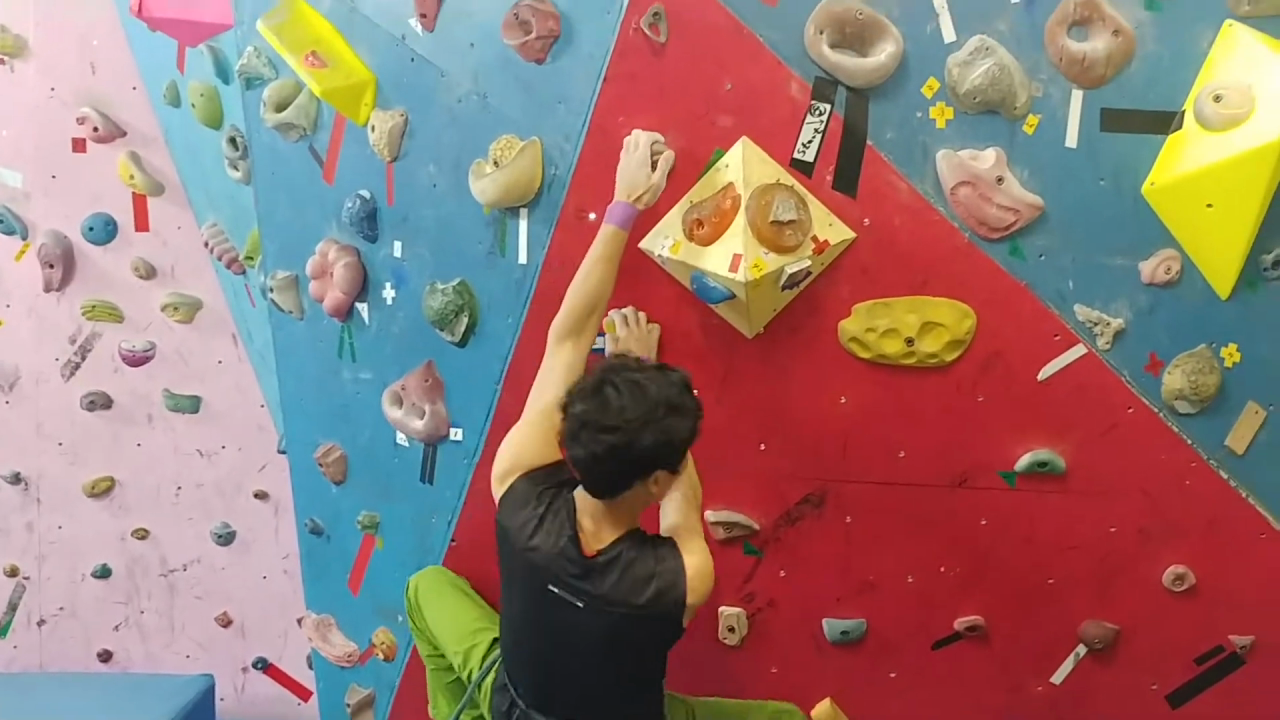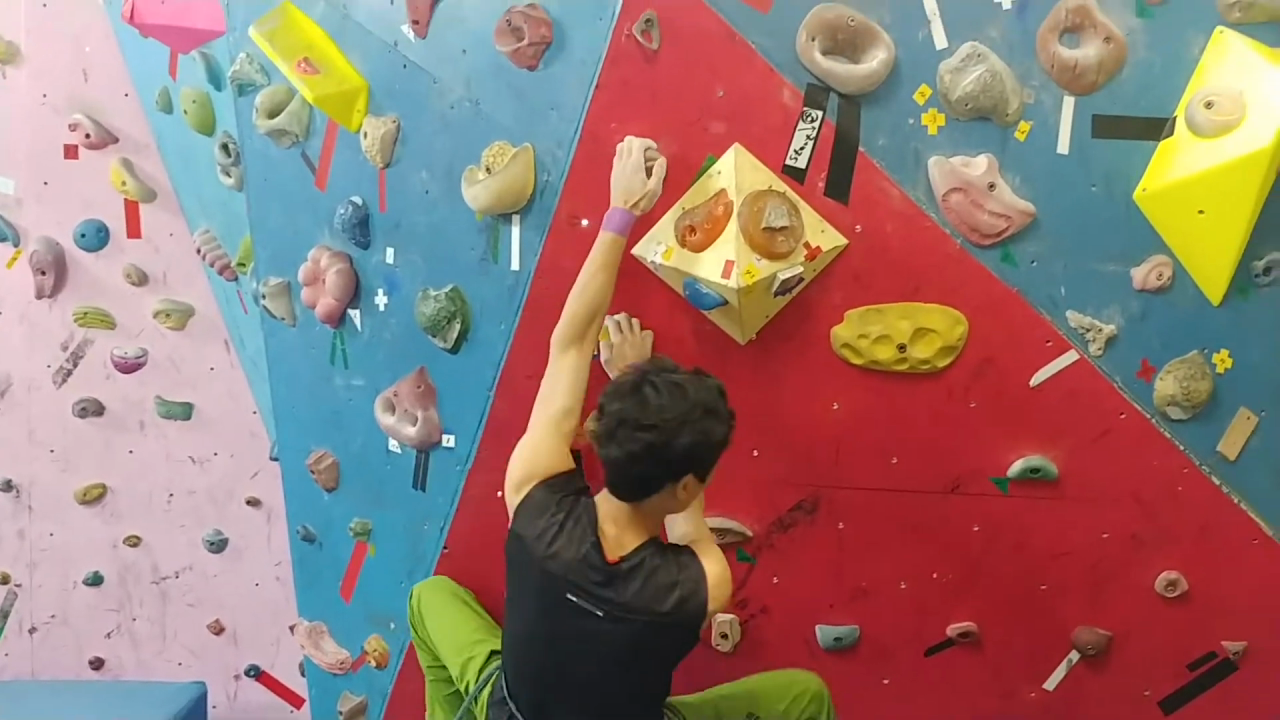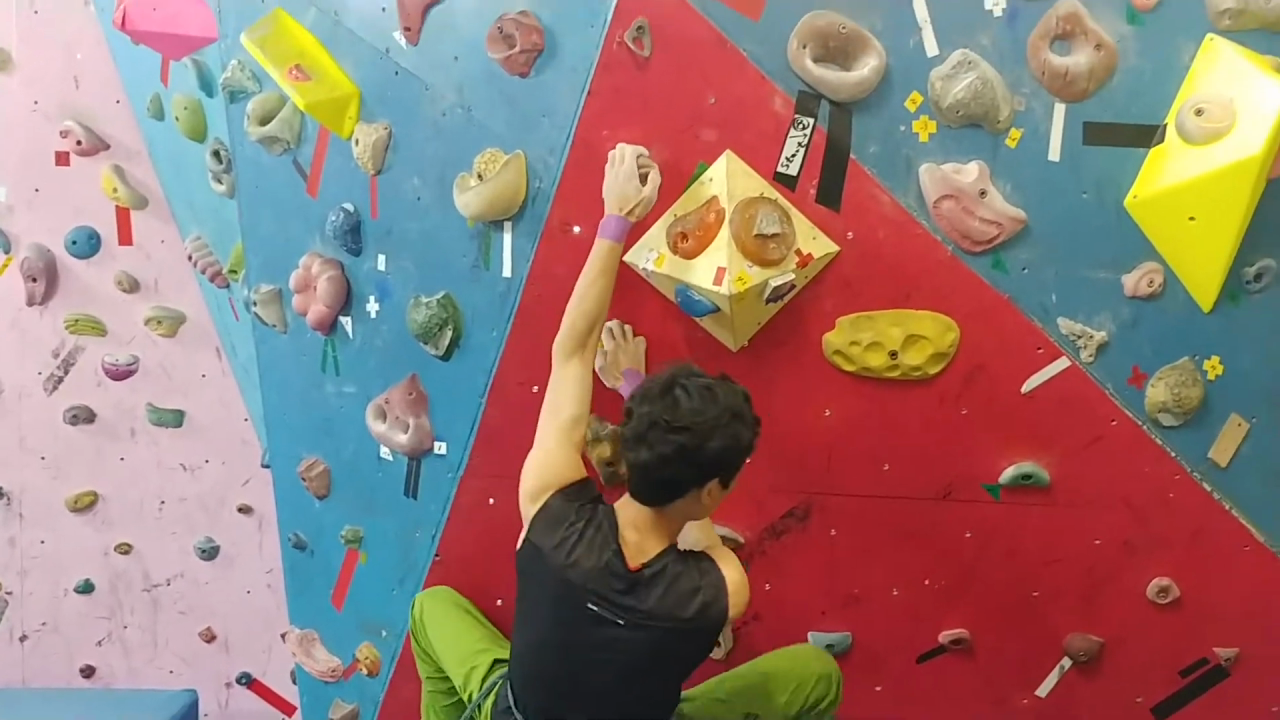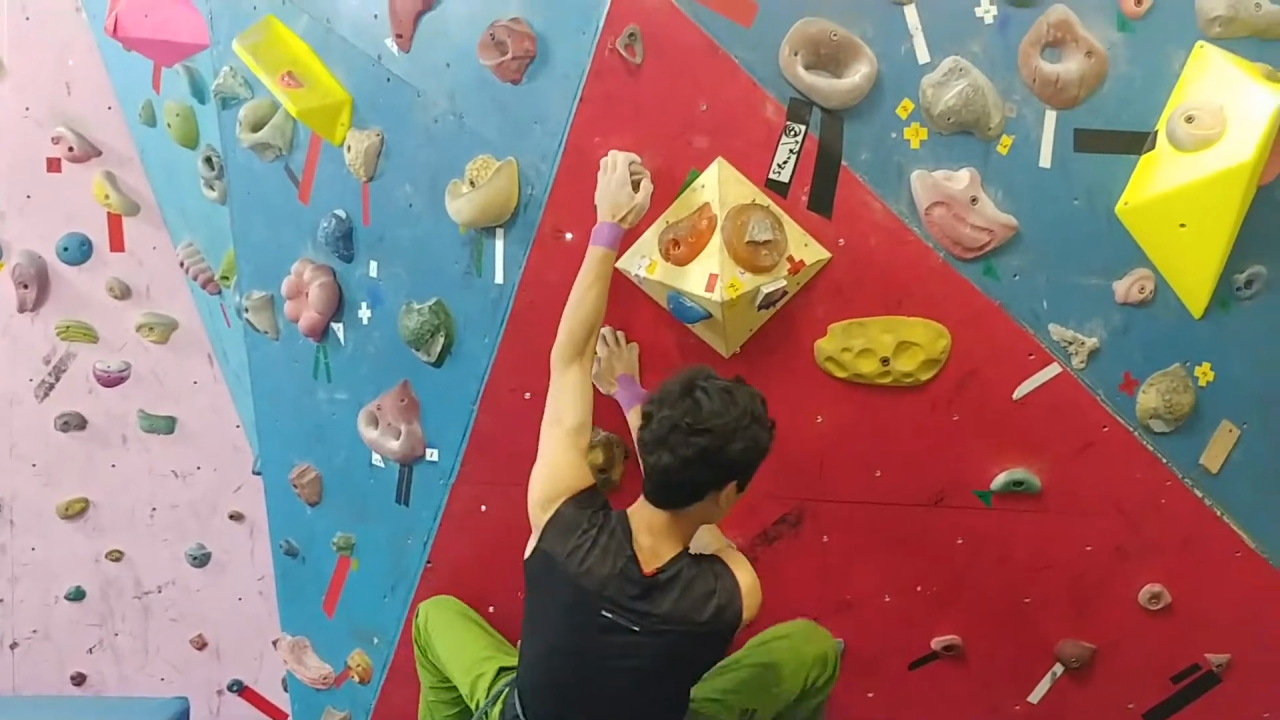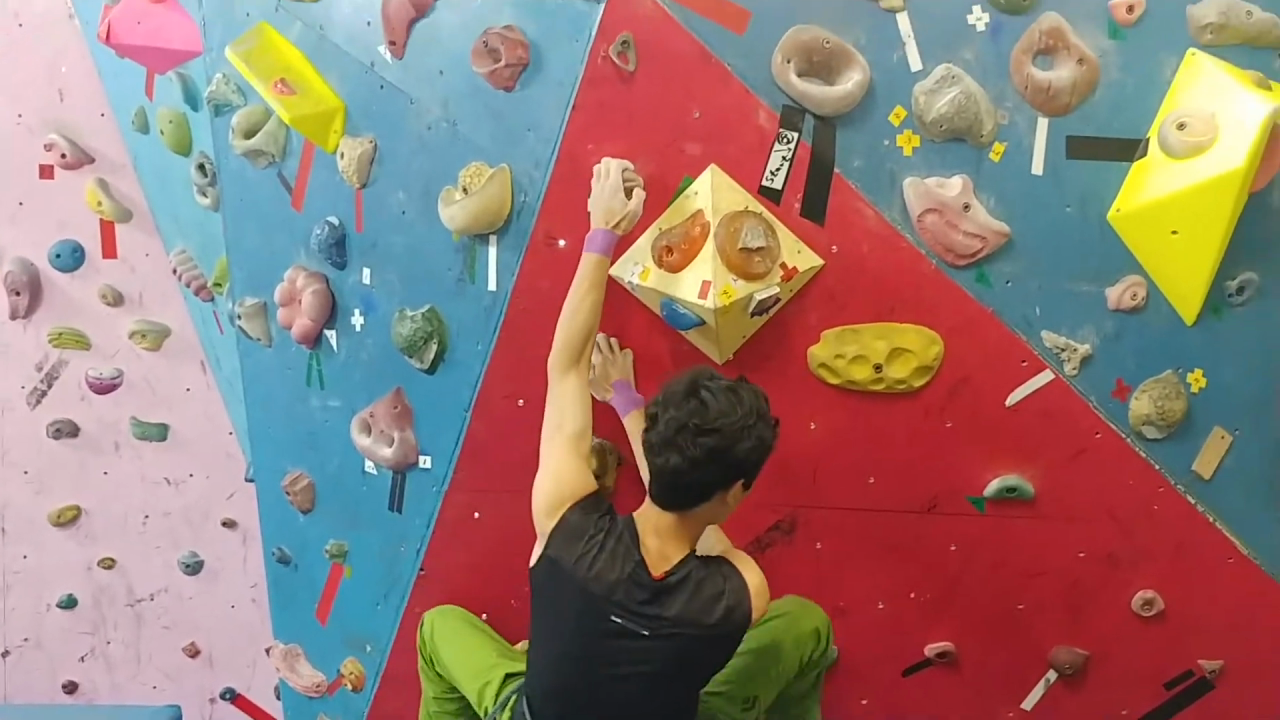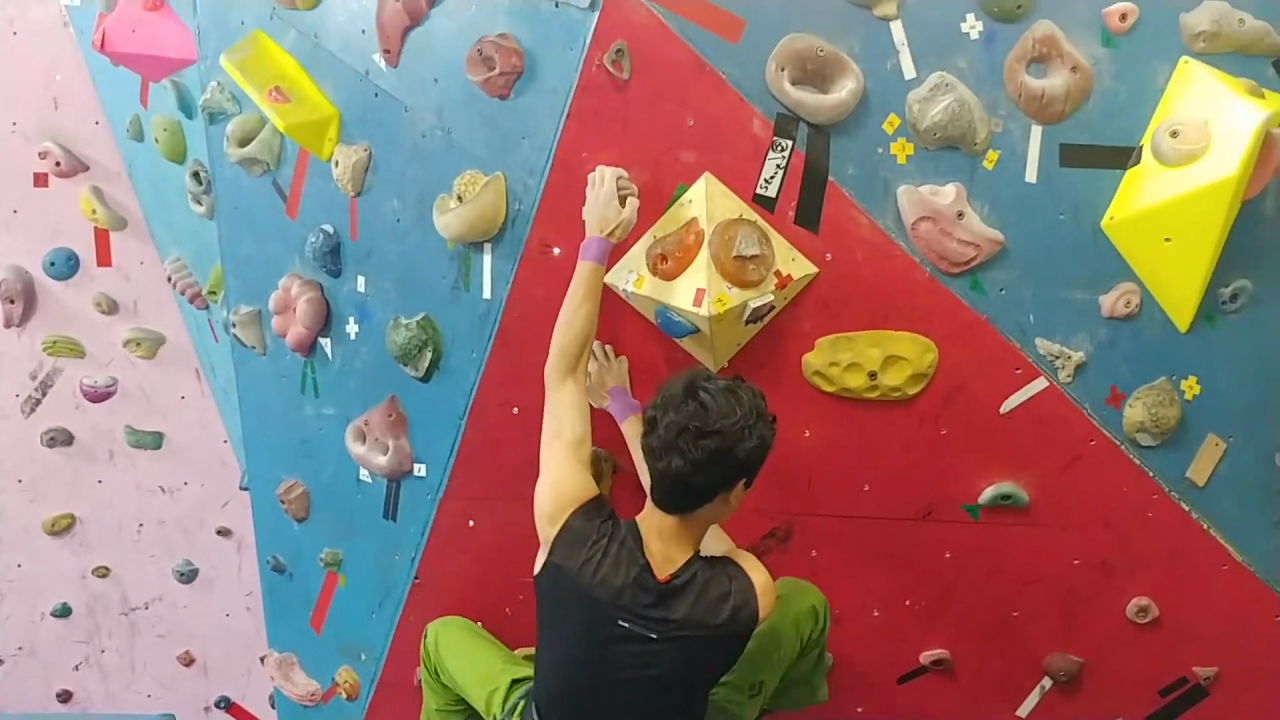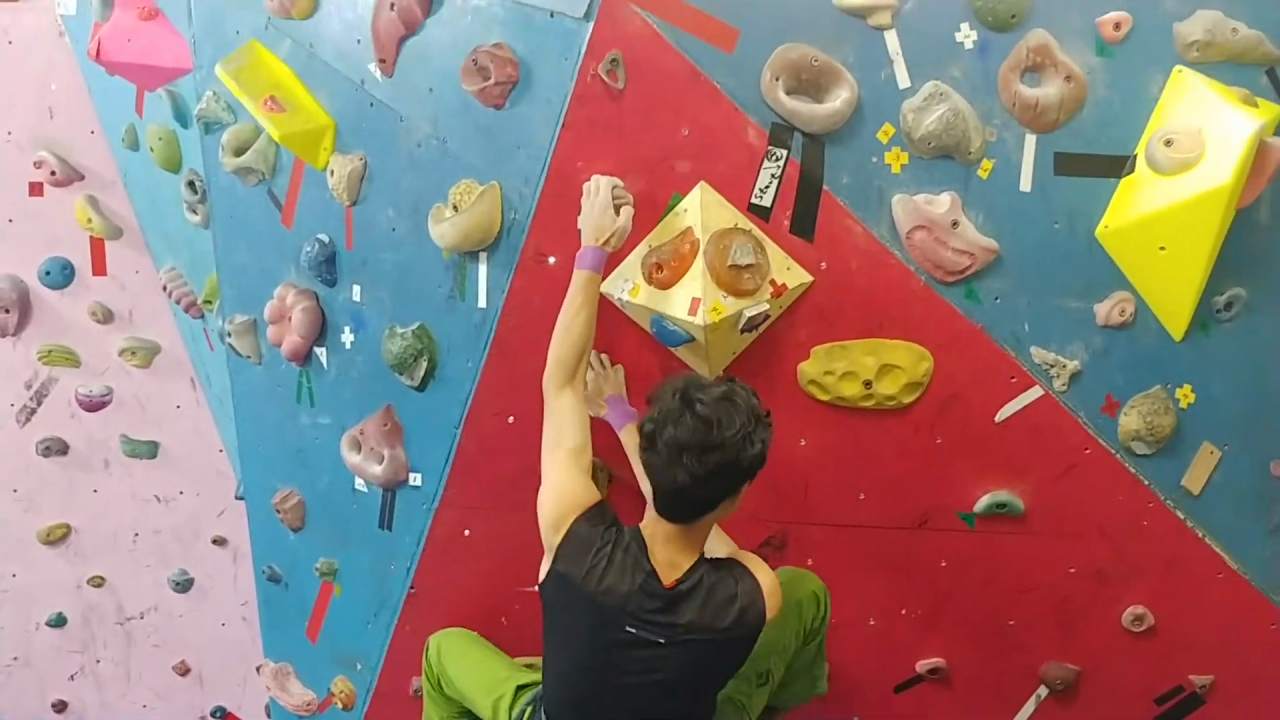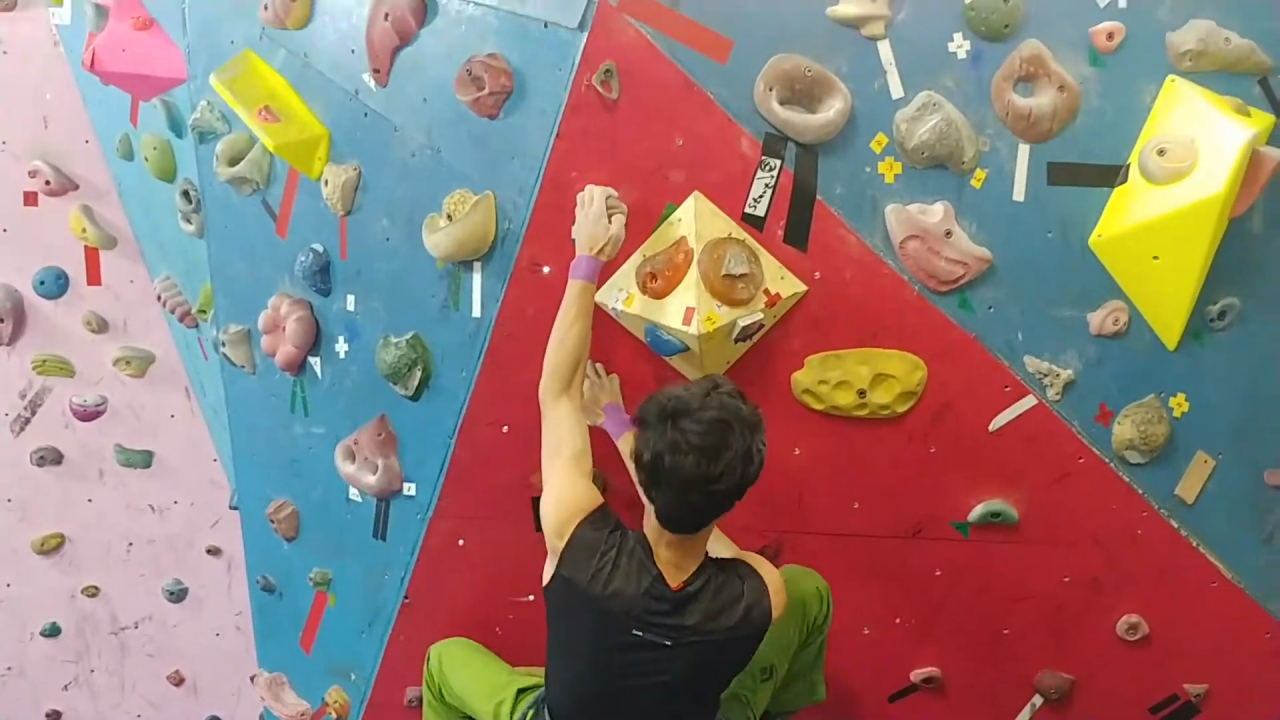
dt=0.1s
person 1, frame 1
left shoulder: (518, 485)
right shoulder: (683, 575)
left elbow: (566, 337)
right elbow: (684, 499)
left wrist: (625, 205)
right wrist: (646, 368)
left knee: (428, 589)
person 1, frame 2
left shoulder: (535, 496)
right shoulder: (703, 583)
left elbow: (568, 345)
right elbow: (684, 515)
left wrist: (621, 212)
right wrist: (635, 372)
left knee: (432, 599)
person 1, frame 3
left shoulder: (549, 507)
right shoulder: (722, 589)
left elbow: (570, 354)
right elbow: (690, 523)
left wrist: (617, 219)
right wrist: (634, 382)
left knee: (433, 609)
person 1, frame 4
left shoulder: (561, 516)
right shoulder: (735, 594)
left elbow: (568, 360)
right elbow: (688, 499)
left wrist: (609, 226)
right wrist: (628, 392)
left knee: (436, 618)
right knee: (814, 645)
person 1, frame 5
left shoulder: (565, 523)
right shoulder: (743, 594)
left elbow: (565, 367)
right elbow: (686, 501)
left wrist: (603, 232)
right wrist: (624, 397)
left knee: (441, 627)
right knee: (806, 622)
person 1, frame 6
left shoulder: (570, 531)
right shoulder: (750, 595)
left elbow: (562, 375)
right elbow: (698, 515)
left wrist: (597, 241)
right wrist: (622, 404)
left knee: (444, 639)
right knee: (805, 602)
person 1, frame 7
left shoulder: (573, 538)
right shoulder: (756, 595)
left elbow: (560, 383)
right elbow: (695, 513)
left wrist: (593, 249)
right wrist: (619, 412)
left knee: (445, 652)
right knee: (806, 593)
person 1, frame 8
left shoulder: (576, 539)
right shoulder: (761, 593)
left elbow: (557, 394)
right elbow: (694, 515)
left wrist: (587, 259)
right wrist: (619, 421)
left knee: (444, 660)
right knee: (807, 591)
